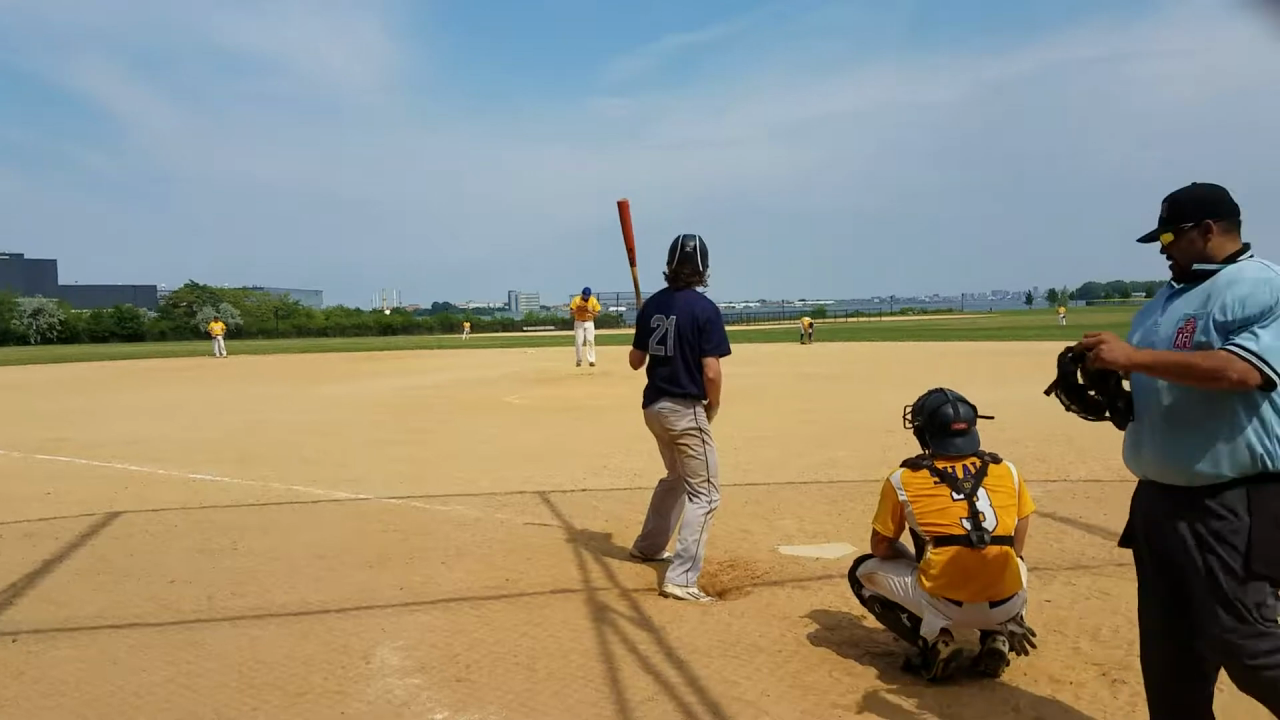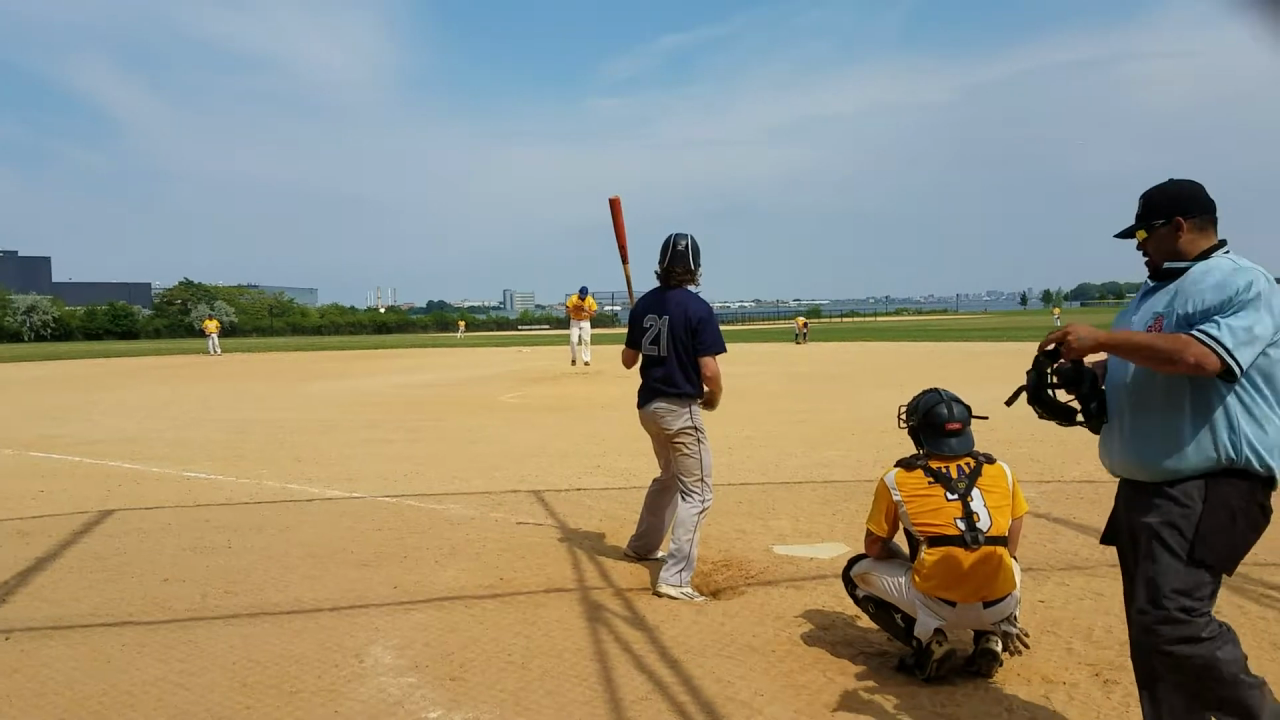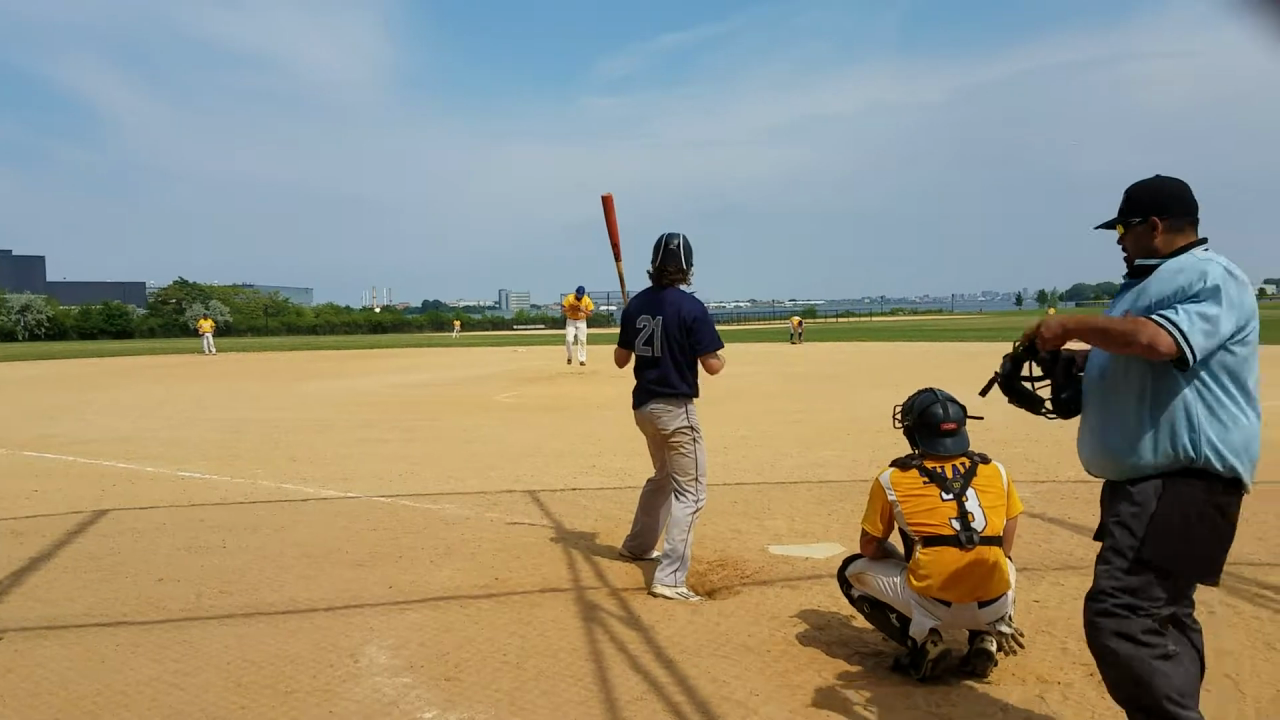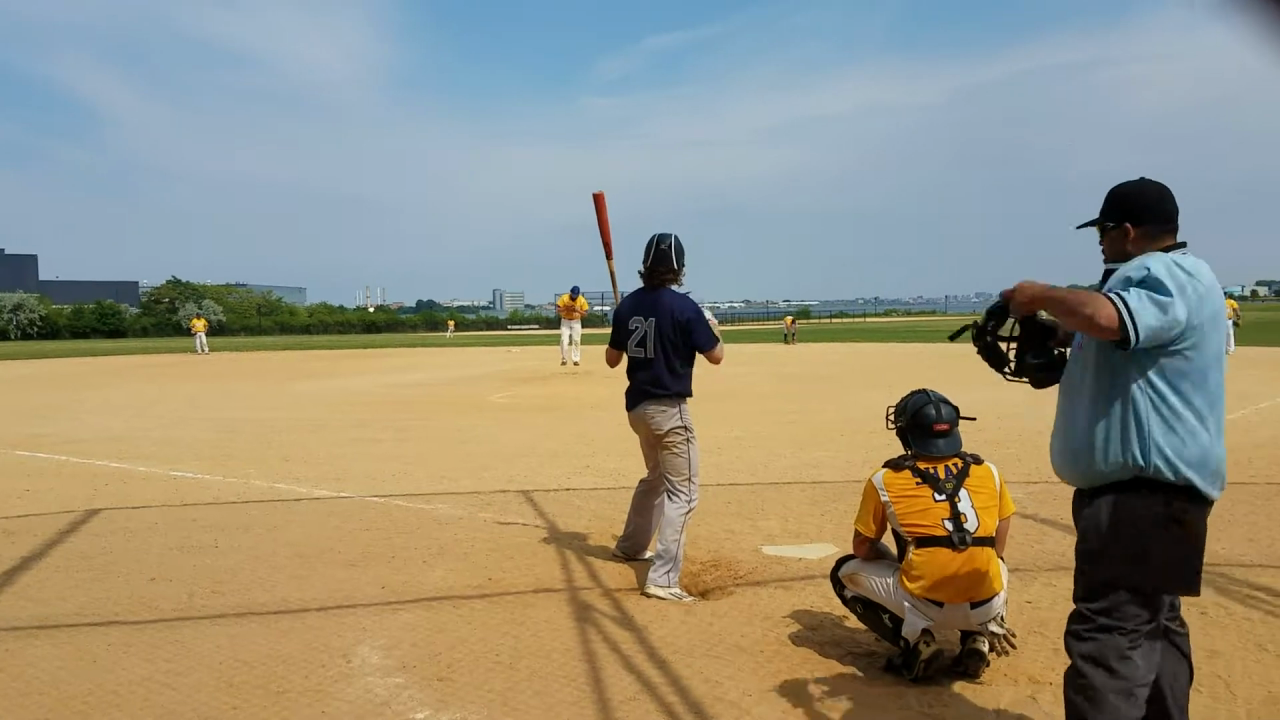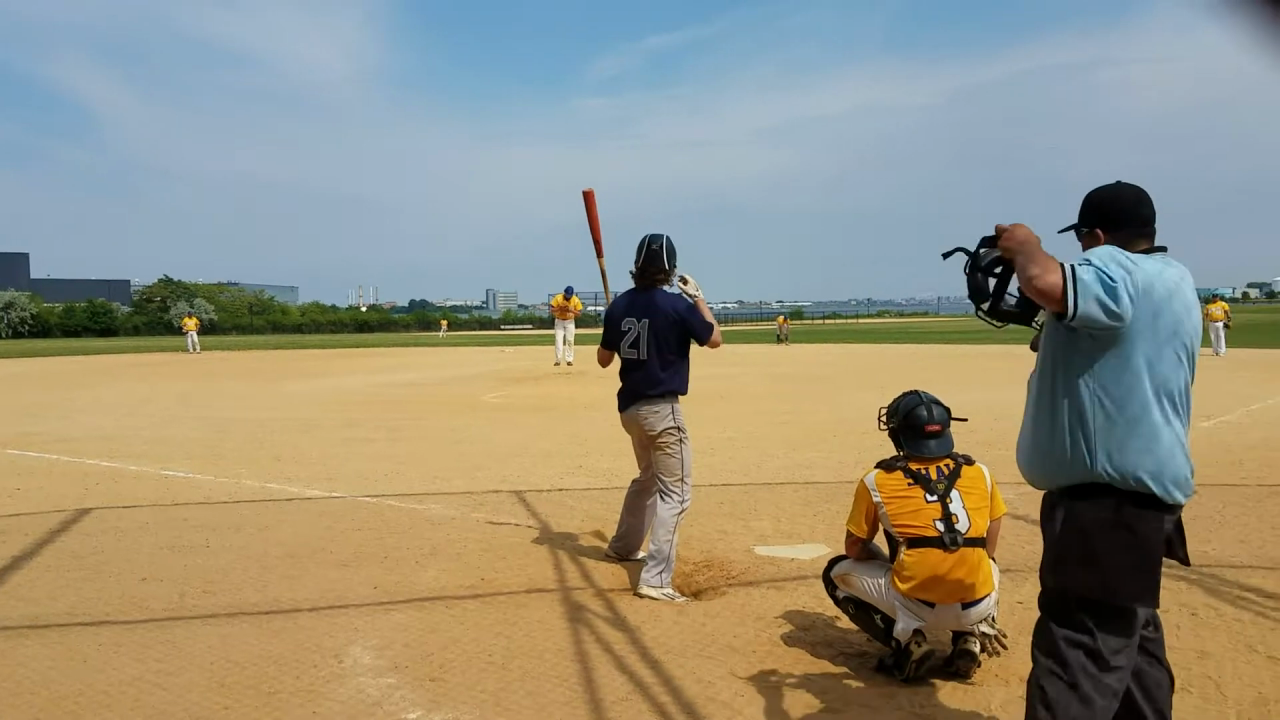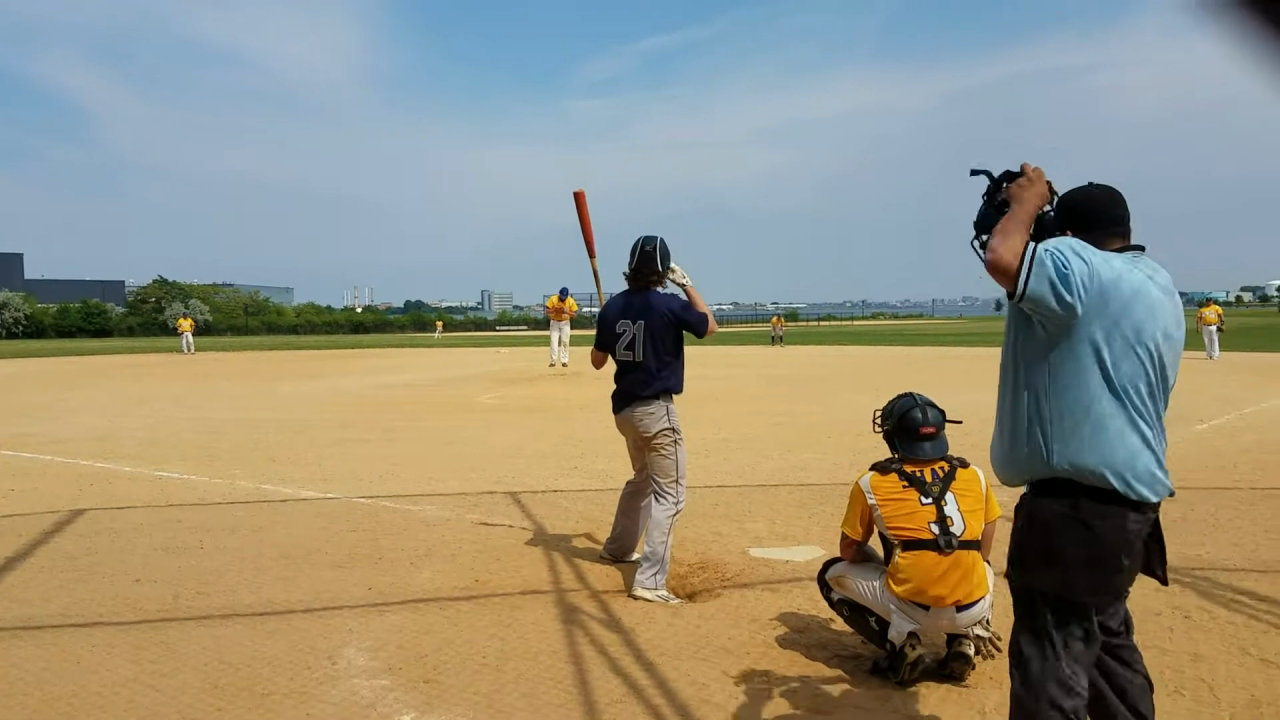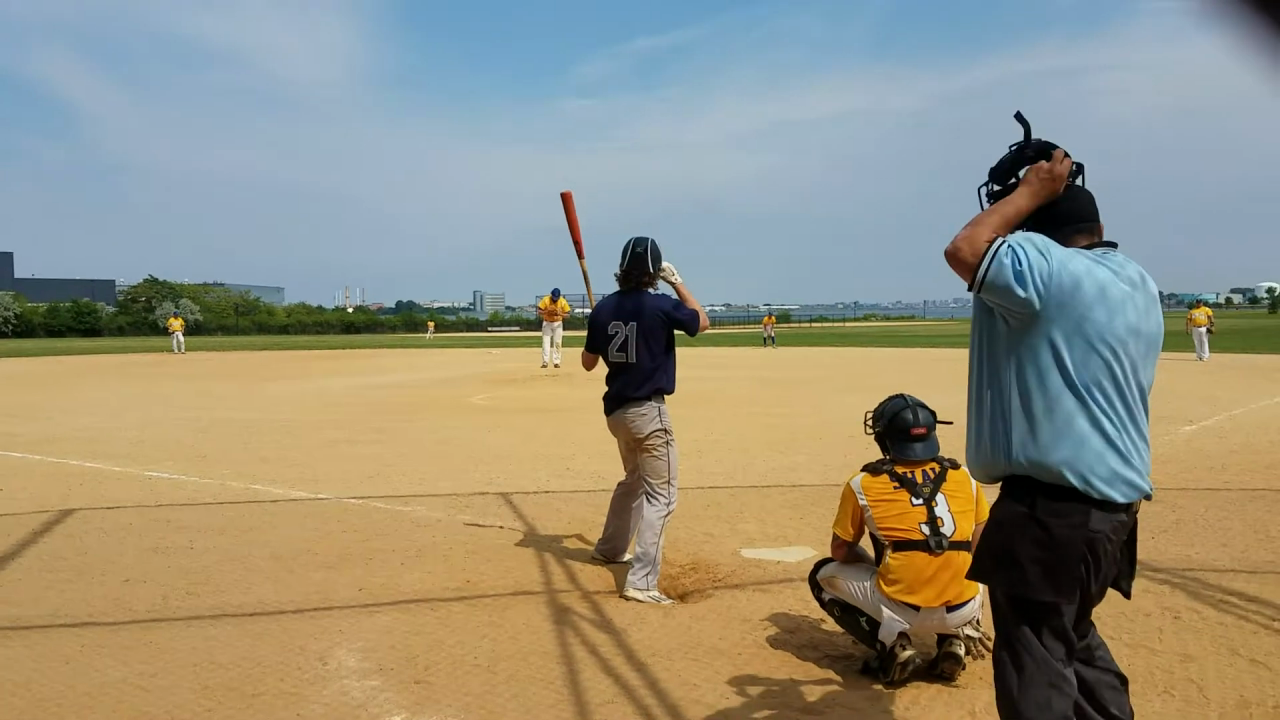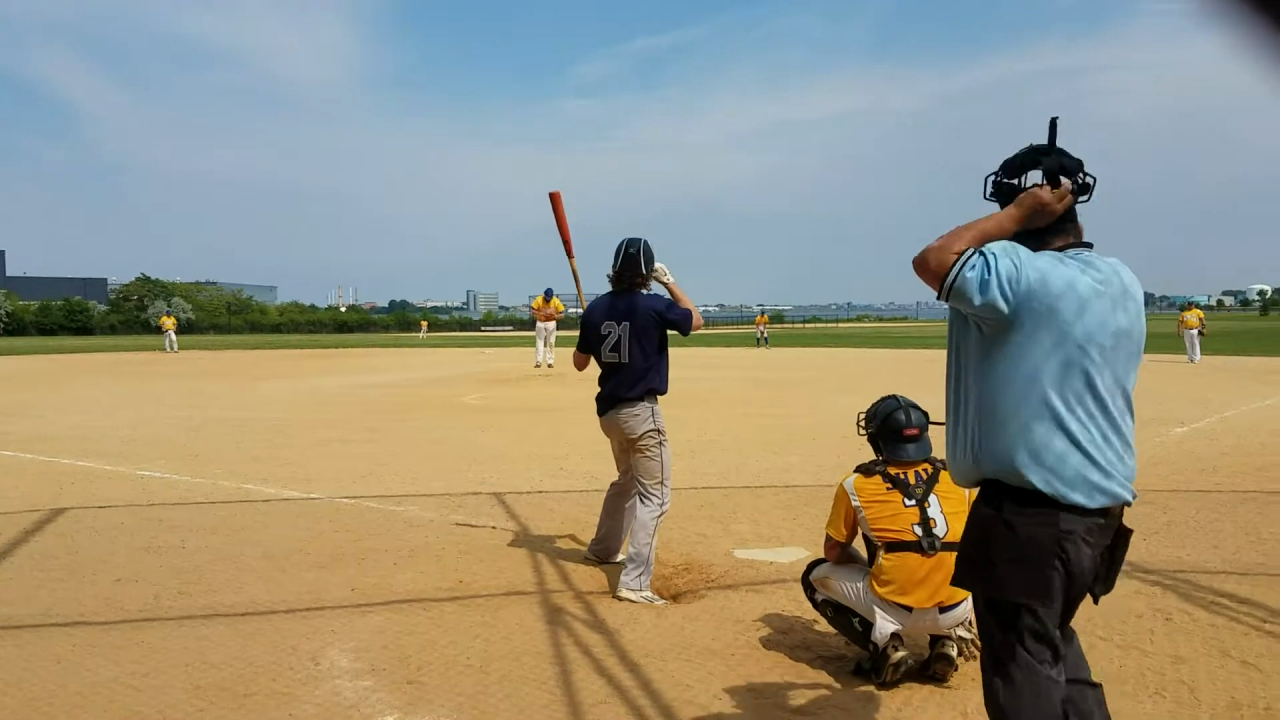
dt=0.1s
person 1, frame 1
right shoulder: (1168, 296)
left wrist: (1134, 356)
right wrist: (1112, 368)
right hip: (1162, 496)
left knee: (1236, 630)
right knee: (1168, 631)
person 1, frame 2
right shoulder: (1157, 290)
left elbow: (1194, 355)
left wrist: (1099, 339)
right wrist: (1091, 367)
left hip: (1212, 487)
right hip: (1150, 488)
left knee: (1172, 614)
right knee: (1158, 621)
person 1, frame 3
left shoulder: (1213, 280)
right shoulder: (1144, 282)
left elbow: (1156, 343)
left wrist: (1072, 324)
right wrist: (1073, 358)
left hip: (1184, 487)
right hip: (1137, 485)
left knee: (1117, 614)
right knee: (1158, 618)
person 1, frame 4
left shoulder: (1173, 277)
right shoulder: (1160, 279)
left elbow: (1105, 317)
right elbow: (1115, 352)
left wrist: (1038, 295)
left hip: (1145, 497)
right hip: (1150, 494)
left knee: (1103, 637)
right knee: (1148, 631)
person 1, frame 5
left shoulder: (1114, 271)
right shoulder: (1166, 281)
left elbow: (1045, 282)
left wrist: (1021, 245)
left hip: (1107, 502)
right hip: (1130, 498)
left knee: (1075, 648)
right knee: (1126, 637)
person 1, frame 6
left shoulder: (1079, 269)
right shoulder: (1158, 283)
left elbow: (1003, 260)
left wrist: (1026, 200)
left hip: (1079, 502)
right hip: (1127, 499)
left knee: (1053, 656)
right knee: (1105, 636)
person 1, frame 7
left shoulder: (1044, 267)
right shoulder: (1140, 282)
left elbow: (964, 252)
left wrist: (1029, 192)
left hip: (1047, 502)
right hip: (1107, 500)
left knee: (1034, 660)
right knee: (1071, 640)
person 1, frame 8
left shoulder: (1017, 274)
right shoulder: (1124, 281)
left elbow: (930, 263)
left wrist: (1013, 215)
left hip: (1025, 511)
right hip: (1099, 504)
left knee: (1023, 666)
right knee: (1053, 649)
person 2, frame 1
left shoulder: (651, 305)
right shoulder: (704, 309)
left elbow: (636, 361)
right elbow: (711, 372)
right wrist: (712, 409)
left hip: (654, 406)
right hip: (685, 409)
left knee: (676, 477)
right knee: (704, 493)
left ankle: (649, 546)
right ankle: (681, 579)
person 2, frame 2
left shoulder: (643, 304)
right shoulder: (696, 307)
left elbow: (628, 360)
right elbow: (709, 370)
right wrist: (715, 397)
left hip: (649, 405)
right hip: (680, 408)
left knee: (669, 476)
right knee: (695, 493)
left ankle: (643, 545)
right ankle: (675, 578)
person 2, frame 3
left shoulder: (636, 305)
right shoulder: (690, 307)
left elbow: (620, 360)
right elbow: (712, 365)
right wrist: (718, 357)
left hip: (644, 406)
right hip: (676, 408)
left knee: (663, 476)
right knee: (689, 493)
left ankle: (638, 545)
right ankle: (669, 578)
person 2, frame 4
left shoulder: (627, 305)
right shoulder: (683, 306)
left elbow: (612, 359)
right elbow: (716, 355)
right wrist: (707, 324)
left hip: (637, 405)
right hip: (668, 408)
left knee: (655, 477)
right knee: (682, 492)
left ankle: (631, 545)
right ankle: (662, 578)
person 2, frame 5
left shoulder: (619, 305)
right shoulder: (676, 305)
left elbow: (604, 359)
right elbow: (715, 339)
right wrist: (698, 297)
left hip: (630, 406)
right hip: (661, 408)
left knee: (648, 477)
right knee: (674, 493)
left ankle: (623, 545)
right ankle: (655, 579)
person 2, frame 6
left shoulder: (612, 307)
right shoulder: (669, 306)
left elbow: (597, 362)
right elbow: (710, 326)
right wrist: (686, 285)
left hip: (624, 408)
right hip: (656, 409)
left knee: (642, 478)
right knee: (669, 494)
left ankle: (618, 548)
right ankle: (650, 581)
person 2, frame 7
left shoulder: (603, 308)
right shoulder: (661, 306)
left elbow: (588, 363)
right elbow: (702, 322)
right wrist: (676, 282)
left hip: (616, 410)
right hip: (647, 410)
left knee: (634, 479)
right knee: (660, 495)
left ankle: (609, 548)
right ankle: (641, 582)
person 2, frame 8
left shoulder: (596, 309)
right shoulder: (654, 306)
left elbow: (580, 363)
right elbow: (696, 320)
right wrist: (669, 281)
left hip: (609, 410)
right hip: (640, 411)
left knee: (627, 479)
right knee: (654, 495)
left ankle: (603, 549)
right ankle: (634, 582)
person 3, frame 1
left shoulder: (904, 480)
right shoulder: (1007, 471)
left elbow: (881, 549)
right elbow: (1015, 549)
left hip: (944, 606)
right hip: (1005, 605)
left knee: (864, 571)
left ankle: (933, 640)
right ankle: (997, 636)
person 3, frame 2
left shoulder: (897, 479)
right shoulder: (1001, 471)
left elbow: (874, 548)
right elbow: (1008, 549)
left hip: (938, 606)
right hip: (999, 605)
left knee: (857, 571)
left ankle: (927, 641)
right ankle: (990, 637)
person 3, frame 3
left shoulder: (892, 479)
right shoulder: (996, 471)
left elbow: (870, 548)
right elbow: (1004, 549)
left hip: (933, 605)
right hip: (993, 606)
left knee: (853, 571)
left ankle: (923, 640)
right ankle: (986, 637)
person 3, frame 4
left shoulder: (885, 480)
right shoulder: (988, 472)
left elbow: (862, 549)
right elbow: (997, 548)
left hip: (926, 606)
right hip: (985, 605)
left knee: (845, 571)
left ankle: (916, 641)
right ankle: (978, 636)
person 3, frame 5
left shoulder: (877, 481)
right shoulder: (980, 473)
left elbow: (854, 549)
right elbow: (988, 547)
left hip: (917, 606)
right hip: (976, 606)
left knee: (838, 571)
left ankle: (907, 641)
right ankle: (969, 636)
person 3, frame 6
left shoulder: (872, 483)
right shoulder: (974, 475)
left elbow: (850, 551)
right elbow: (983, 550)
left hip: (912, 610)
right hip: (972, 609)
left knee: (832, 574)
left ankle: (901, 644)
right ankle: (963, 640)
person 3, frame 7
left shoulder: (863, 484)
right shoulder: (964, 477)
left elbow: (841, 552)
right elbow: (973, 549)
left hip: (902, 610)
right hip: (963, 610)
left knee: (824, 574)
left ankle: (892, 644)
right ankle: (954, 640)
person 3, frame 8
left shoulder: (856, 485)
right shoulder: (956, 478)
left elbow: (833, 553)
left hip: (895, 610)
right hip: (955, 610)
left knee: (816, 575)
left ankle: (885, 646)
right ankle: (947, 641)
